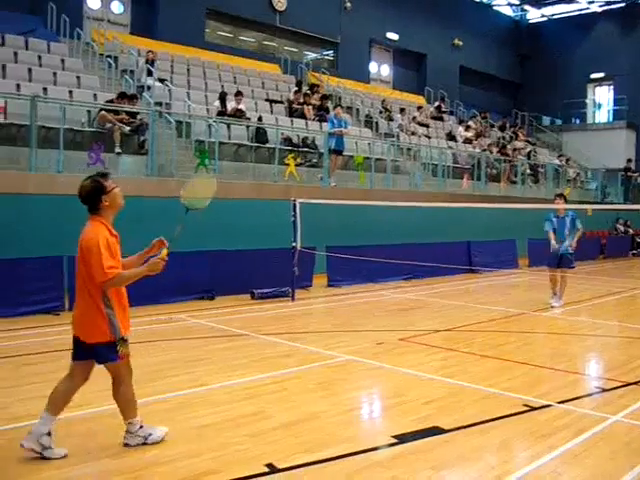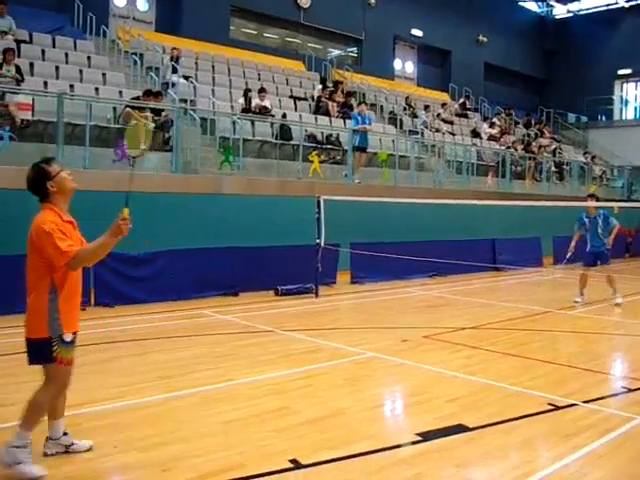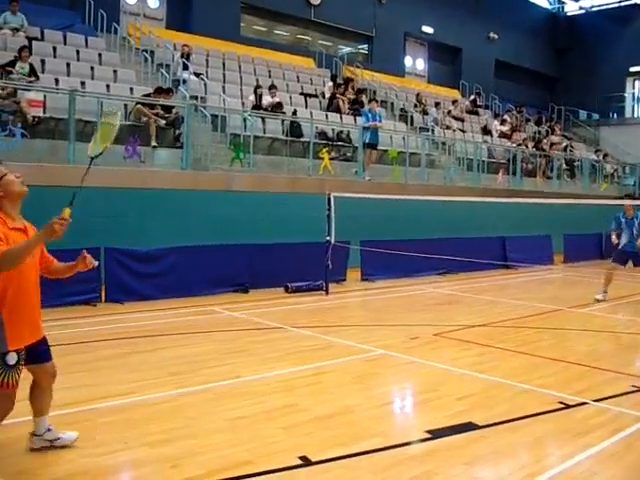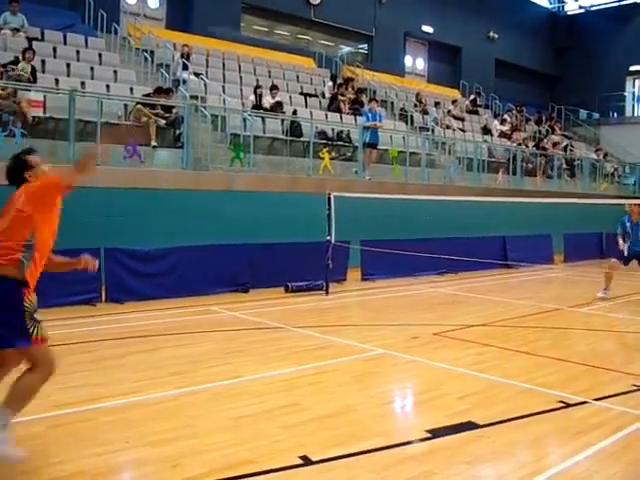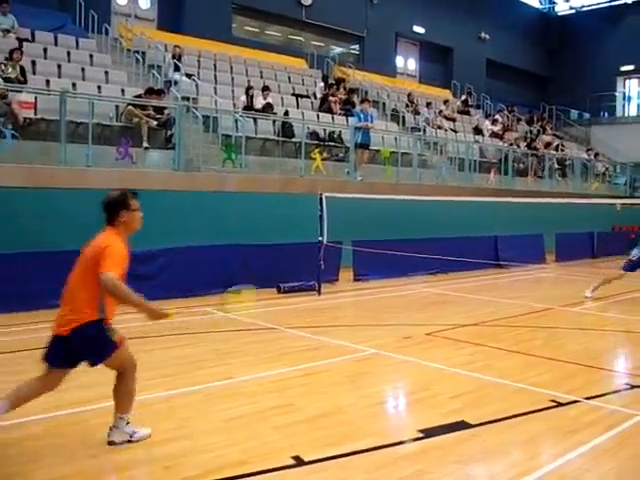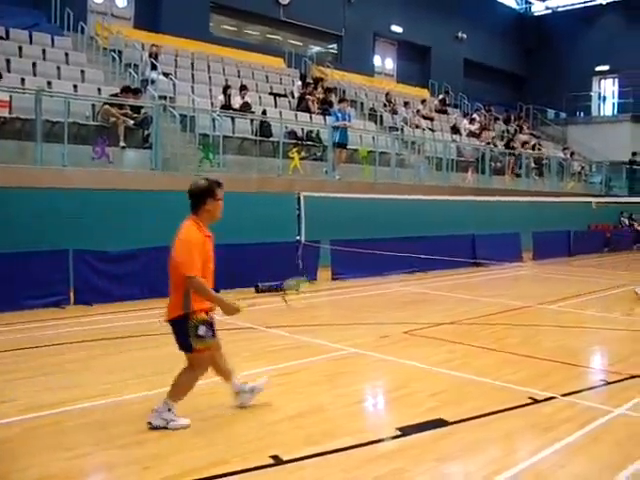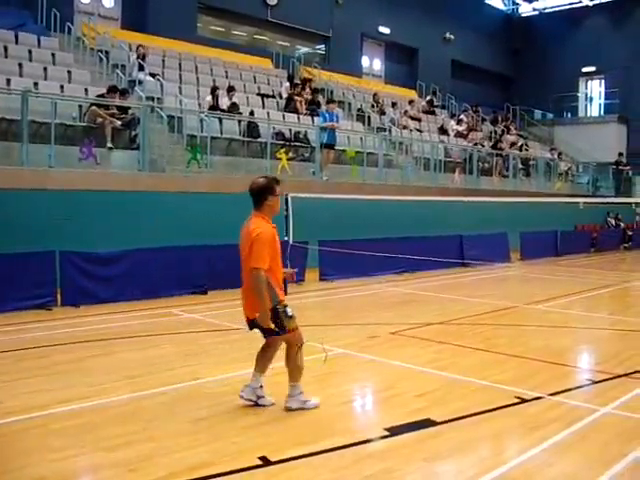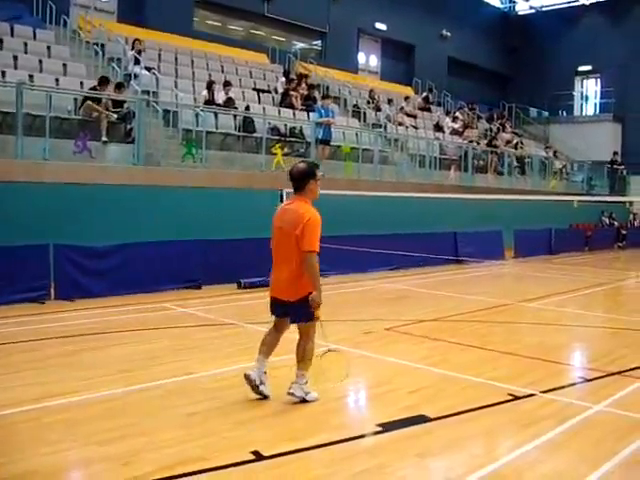
dt=0.4s
person 1, frame 1
left shoulder: (101, 231)
right shoulder: (98, 236)
left elbow: (118, 267)
right elbow: (111, 280)
left wrist: (146, 253)
right wrist: (147, 269)
left hip: (88, 320)
right hip: (103, 322)
left knee: (77, 375)
right knee: (123, 374)
left ankle: (38, 436)
right ankle: (135, 431)
person 1, frame 2
left shoulder: (64, 221)
right shoulder: (46, 223)
left elbow: (86, 257)
right elbow: (74, 261)
left wrist: (112, 240)
right wrist: (110, 237)
left hip: (61, 318)
right hip: (48, 320)
left knee: (61, 379)
right knee: (56, 381)
left ankle: (57, 438)
person 1, frame 3
left shoulder: (30, 230)
left elbow: (51, 269)
left wrist: (79, 264)
right wrist: (43, 236)
left hip: (29, 327)
left knee: (47, 374)
left ankle: (42, 432)
person 1, frame 4
left shoulder: (29, 204)
right shoulder: (39, 191)
left elbow: (42, 260)
right elbow: (78, 171)
left wrist: (75, 263)
right knee: (43, 364)
person 1, frame 5
left shoulder: (102, 241)
right shoulder: (115, 244)
right elbow: (108, 282)
left wrist: (127, 303)
right wrist: (144, 306)
left hip: (70, 320)
right hip: (88, 322)
left knee: (50, 379)
right knee: (127, 366)
right ankle: (121, 429)
person 1, frame 6
left shoulder: (199, 231)
right shoulder: (192, 236)
right elbow: (191, 277)
left wrist: (214, 301)
right wrist: (221, 302)
left hip: (197, 308)
right hip: (188, 311)
left knee: (214, 351)
right knee: (198, 364)
left ankle: (241, 391)
right ankle: (161, 413)
person 1, frame 7
left shoulder: (252, 224)
right shoulder: (262, 230)
right elbow: (258, 272)
left wrist: (280, 272)
right wrist: (265, 309)
left hip: (256, 302)
right hip: (267, 302)
left knee: (273, 341)
right knee: (295, 342)
left ankle: (253, 388)
right ankle: (295, 397)
person 1, frame 8
left shoulder: (281, 210)
right shoulder: (309, 215)
right elbow: (310, 256)
right wrist: (317, 291)
left hip: (279, 284)
right hip: (300, 287)
left knee: (279, 326)
right knee: (307, 334)
left ankle: (258, 371)
right ankle: (300, 386)
